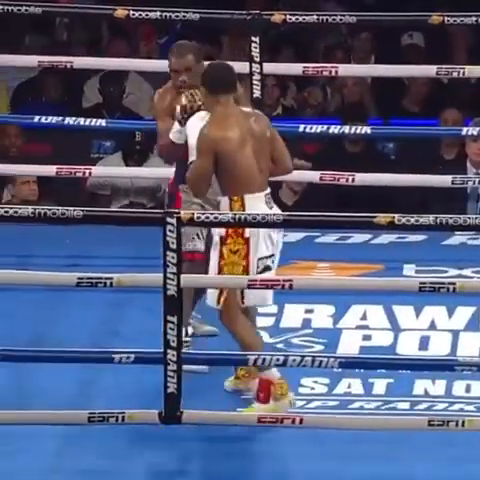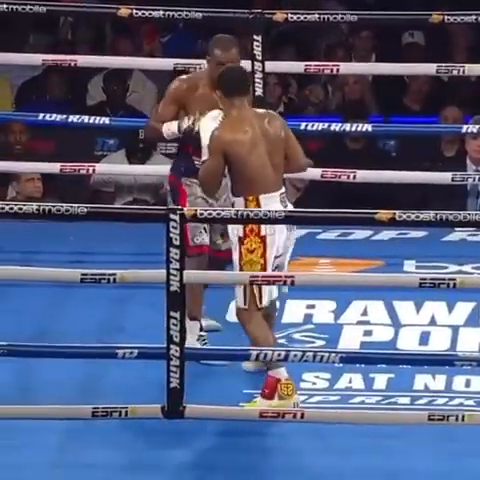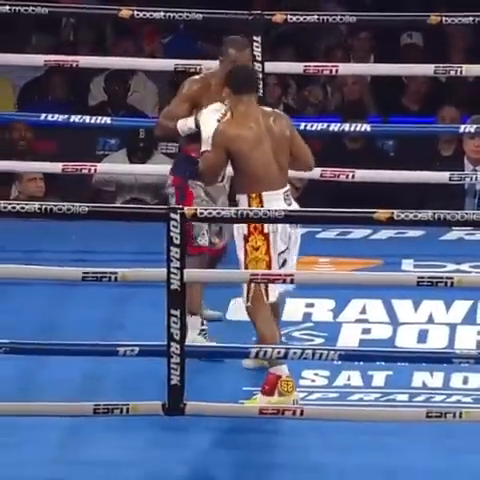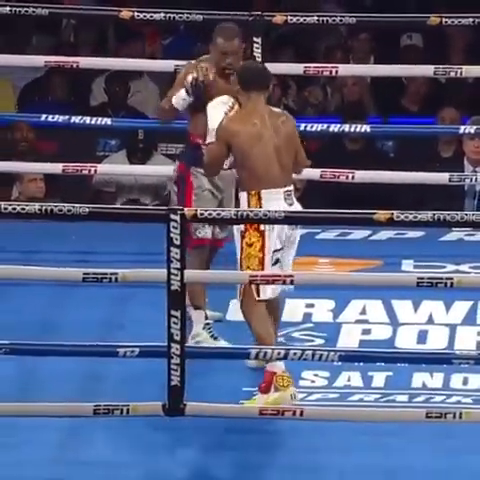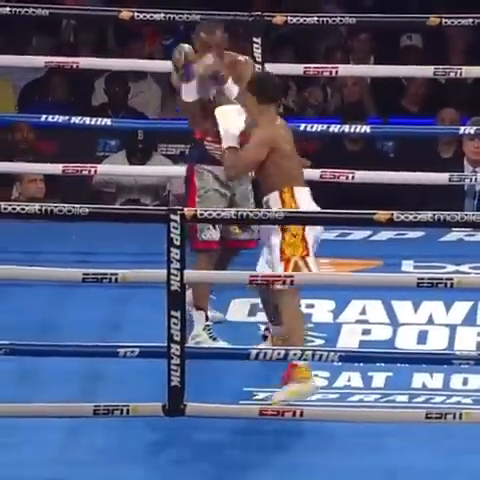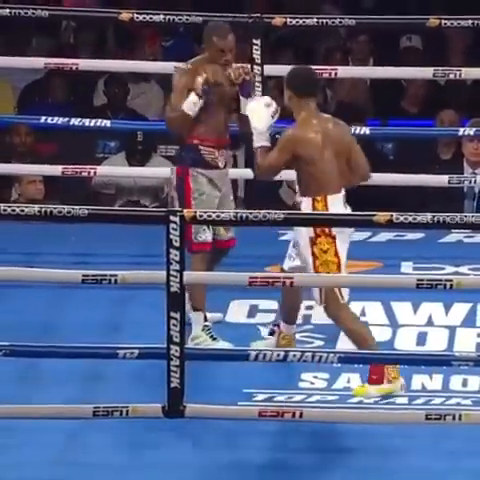
dt=0.3s
person 1, frame 1
left shoulder: (210, 132)
right shoulder: (259, 119)
left elbow: (197, 189)
right elbow: (285, 166)
left wrist: (195, 153)
left hip: (240, 221)
right hip: (265, 210)
left knee: (229, 310)
right knee: (244, 299)
left ankle: (274, 386)
right ankle: (248, 372)
person 1, frame 2
left shoulder: (222, 136)
right shoulder: (273, 120)
left elbow: (209, 187)
right elbow: (300, 164)
left wrist: (207, 148)
left hip: (255, 220)
right hip: (281, 210)
left knee: (248, 309)
right knee: (264, 294)
left ankle: (281, 384)
right ankle: (265, 349)
person 1, frame 3
left shoulder: (227, 130)
right shoulder: (279, 119)
left elbow: (208, 177)
right elbow: (306, 162)
left wrist: (207, 139)
right hip: (285, 206)
left knee: (257, 301)
right knee: (270, 289)
left ankle: (281, 381)
right ankle: (268, 348)
person 1, frame 4
left shoulder: (231, 125)
right shoulder: (285, 120)
left elbow: (209, 169)
right elbow: (300, 163)
left wrist: (213, 128)
left hip: (260, 213)
right hip: (288, 207)
left knee: (252, 299)
right knee: (266, 289)
left ankle: (278, 379)
right ankle: (269, 346)
person 1, frame 5
left shoulder: (265, 131)
right shoulder: (275, 126)
left elbow: (234, 170)
left wrist: (229, 135)
left hip: (292, 214)
right hip: (284, 212)
left knee: (287, 291)
left ankle: (299, 371)
right ankle: (280, 337)
person 1, frame 6
left shoulder: (295, 135)
right shoulder: (337, 126)
left elbow: (263, 171)
right elbow: (362, 173)
left wrist: (260, 131)
left hip: (323, 220)
right hip: (321, 214)
left knee: (335, 304)
right knee: (291, 275)
left ankle: (386, 371)
right ankle: (284, 336)
person 2, frame 1
right shoulder: (165, 97)
right elbow: (168, 155)
right wrist: (181, 120)
right hip: (188, 184)
right knee: (192, 259)
left ankle: (187, 317)
right ankle: (180, 327)
person 2, frame 2
right shoulder: (185, 87)
right elbow: (151, 130)
right wrist: (182, 125)
right hip: (188, 177)
left knee: (221, 252)
right knee: (198, 252)
left ankle: (192, 310)
right ankle: (193, 334)
person 2, frame 3
right shoulder: (197, 87)
right elbow: (162, 127)
right wrist: (197, 121)
right hip: (189, 176)
left knee: (216, 248)
right knee: (198, 250)
left ankle: (191, 303)
right ankle: (194, 331)
person 2, frame 4
right shoulder: (194, 72)
right elbow: (163, 115)
right wrist: (191, 88)
right hip: (197, 163)
left knee: (215, 240)
right knee: (199, 242)
left ankle: (191, 300)
right ankle: (199, 327)
person 2, frame 5
left shoulder: (242, 64)
right shoulder: (186, 69)
right elbow: (193, 116)
left wrist: (222, 79)
right wrist: (186, 75)
right hip: (206, 161)
left knee: (237, 238)
right knee: (207, 244)
left ankle: (195, 296)
right ankle: (200, 329)
person 2, frame 6
left shoulder: (235, 73)
right shoulder: (187, 75)
right elbow: (174, 125)
left wrist: (245, 90)
right wrist: (199, 93)
left hip: (221, 162)
right hip: (194, 164)
left knee: (221, 242)
right knee: (201, 244)
left ankle: (189, 300)
right ankle: (199, 330)
